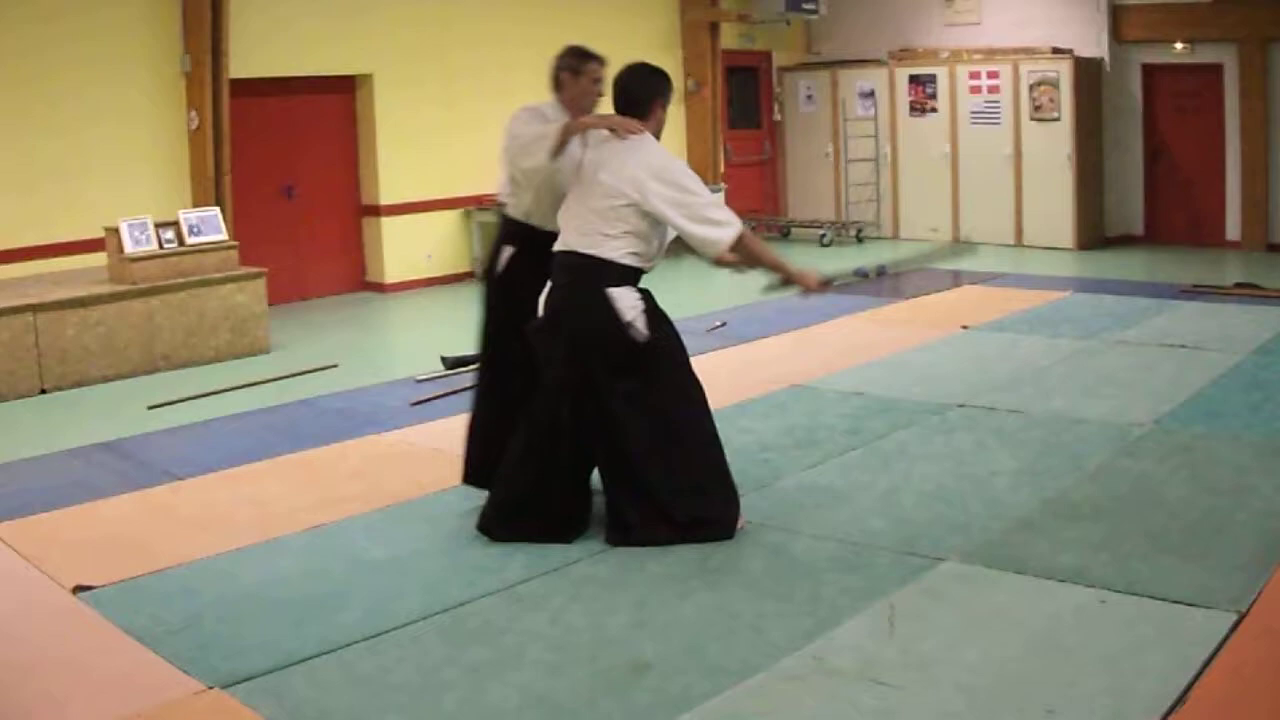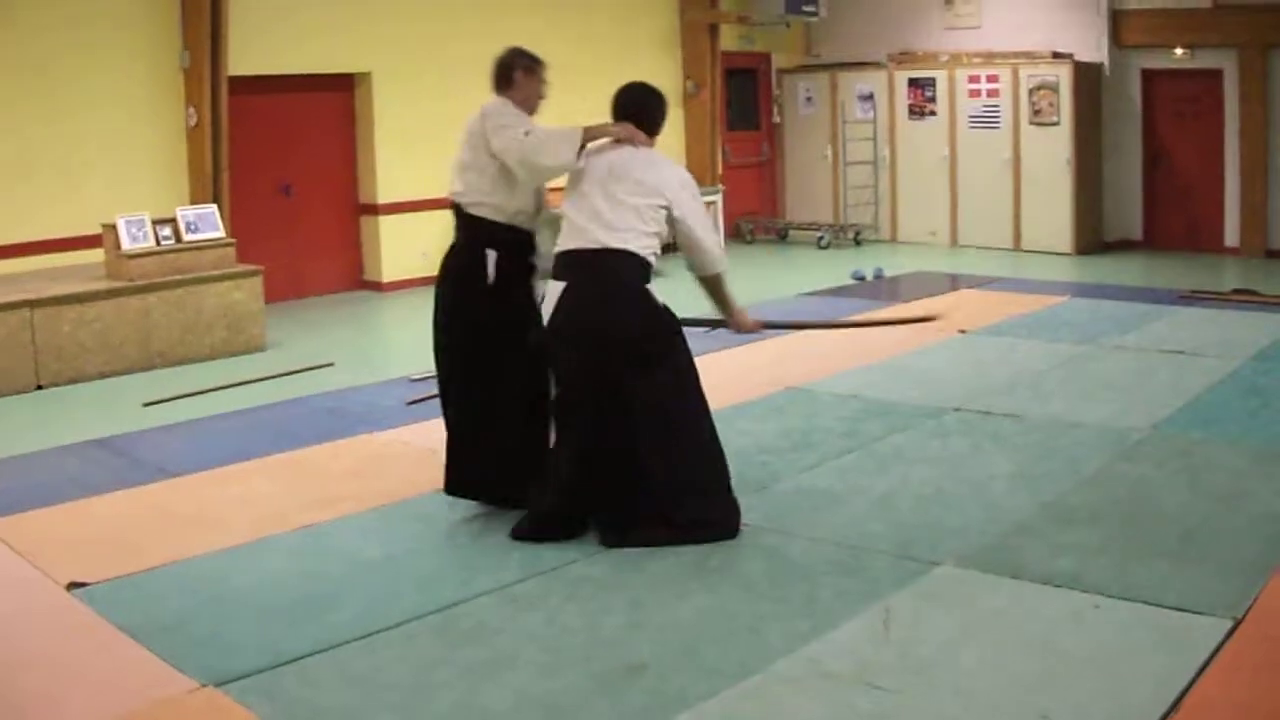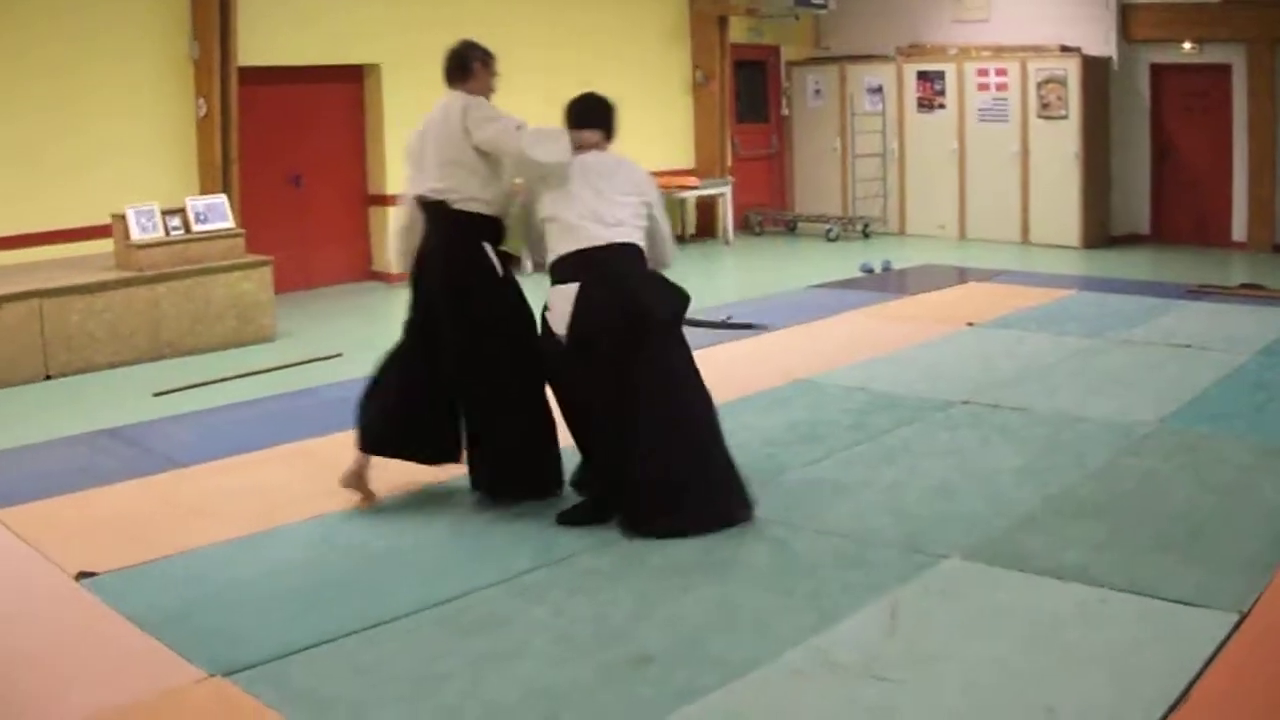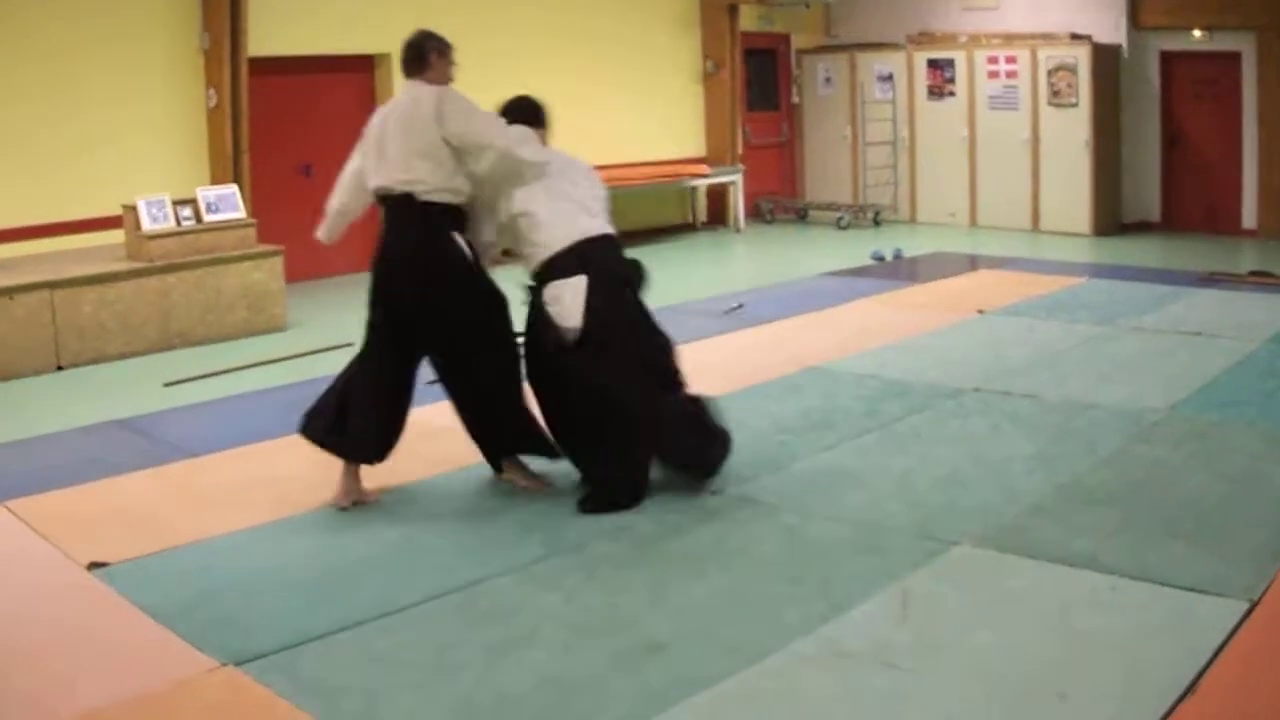
dt=0.2s
person 1, frame 1
left shoulder: (587, 145)
right shoulder: (531, 118)
right elbow: (530, 158)
right wrist: (582, 124)
right hip: (520, 261)
right knee: (514, 369)
person 1, frame 2
left shoulder: (498, 122)
right shoulder: (495, 118)
left elbow: (518, 192)
right elbow: (538, 153)
right wrist: (604, 131)
left hip: (481, 257)
right hip: (487, 262)
left knee: (501, 366)
right knee: (505, 370)
left ankle: (483, 468)
right ankle: (501, 481)
person 1, frame 3
left shoulder: (431, 123)
right shoulder: (471, 110)
left elbow: (414, 199)
right elbow: (520, 144)
right wrist: (576, 140)
left hip: (435, 248)
right hip: (468, 251)
left knee: (421, 356)
right knee: (507, 360)
left ankle: (364, 463)
right ankle: (516, 476)
person 1, frame 4
left shoulder: (383, 116)
right shoulder: (441, 102)
left elbow: (352, 186)
right elbow: (497, 142)
left wrist: (327, 229)
right wrist: (533, 144)
left hip: (395, 241)
right hip: (435, 240)
left knee: (385, 353)
right knee: (482, 343)
left ankle: (350, 477)
right ankle: (508, 458)
person 2, frame 1
left shoulder: (592, 150)
right shoulder: (656, 163)
right elbow: (723, 232)
right wrist: (789, 272)
left hip: (564, 294)
right hip: (608, 302)
left knee: (560, 411)
right knee: (666, 406)
left ankle: (527, 512)
right ankle: (687, 514)
person 2, frame 2
left shoulder: (584, 165)
right shoulder: (670, 175)
right elbow: (706, 252)
right wrist: (729, 311)
left hip: (568, 295)
right hip: (623, 293)
left knee: (584, 408)
right knee: (669, 404)
left ankle: (563, 508)
right ankle: (688, 514)
person 2, frame 3
right shoulder: (634, 174)
left elbow: (537, 249)
right elbow: (662, 249)
left hip: (576, 294)
right hip: (631, 284)
left knee: (589, 396)
right knee: (672, 394)
left ankle: (620, 492)
right ankle: (693, 501)
person 2, frame 4
right shoulder: (577, 167)
left elbow: (483, 244)
left hip: (567, 290)
right hip: (611, 271)
right knee: (640, 365)
left ankle: (614, 482)
